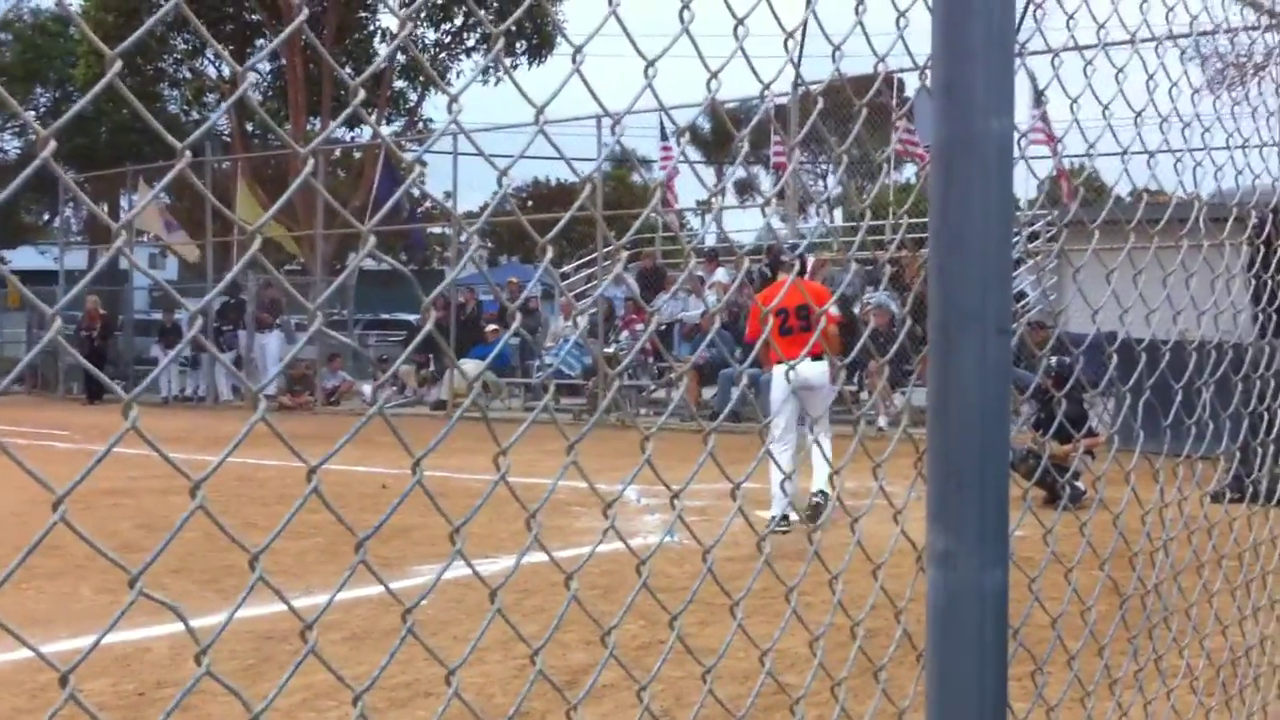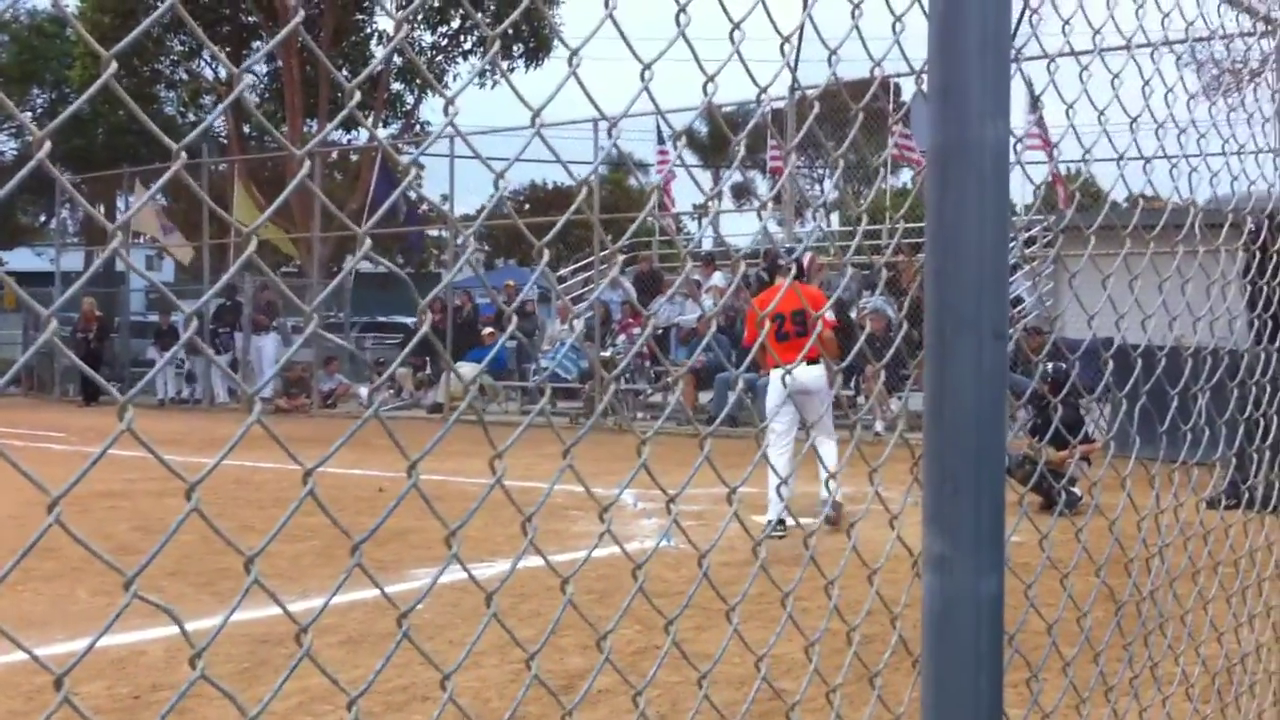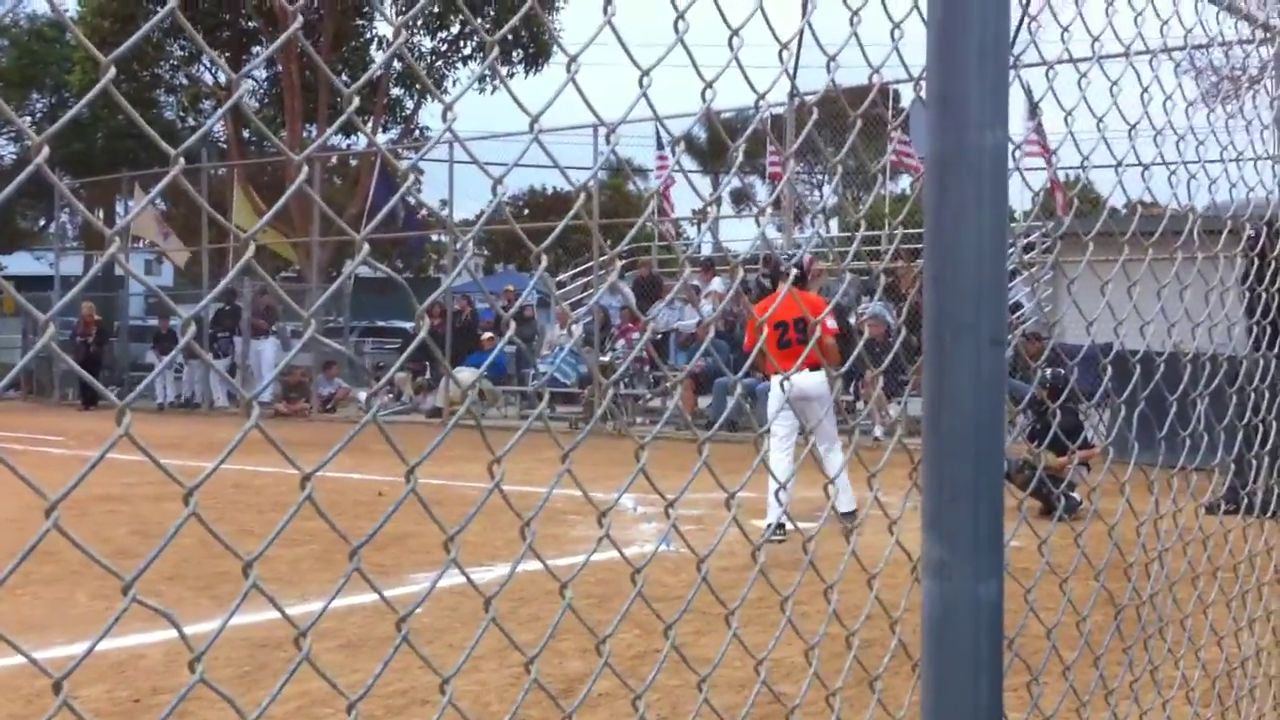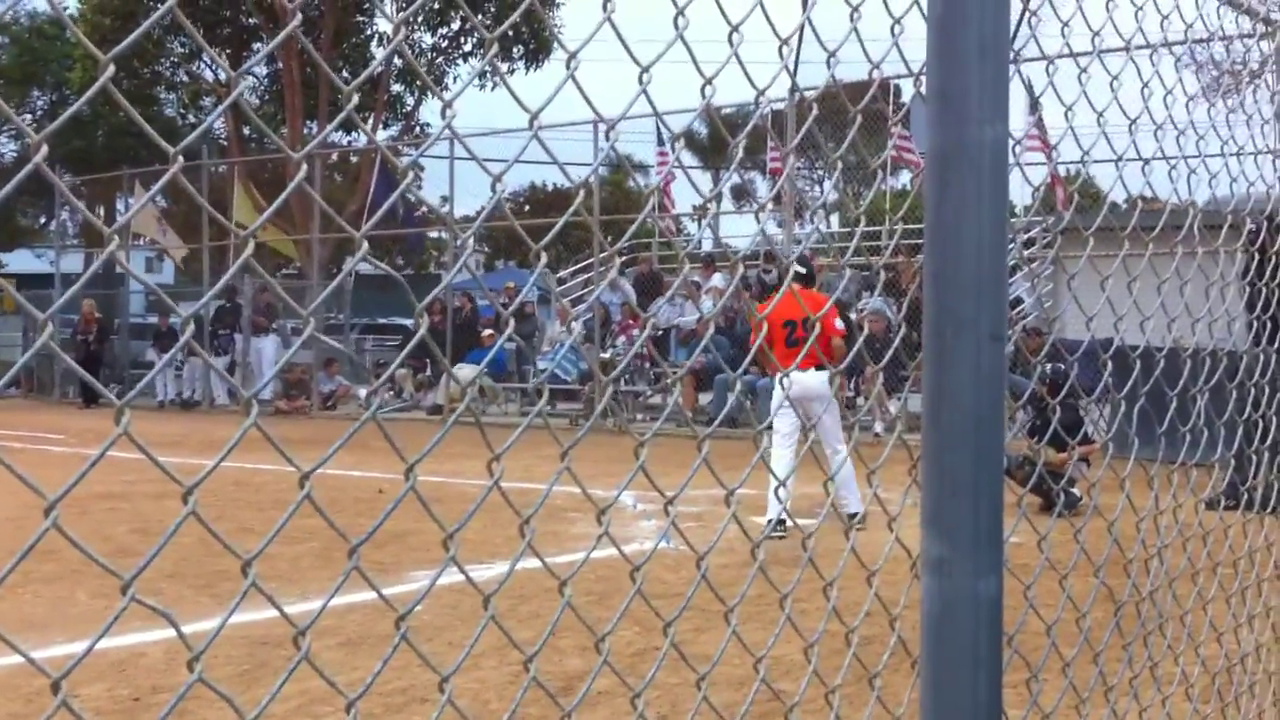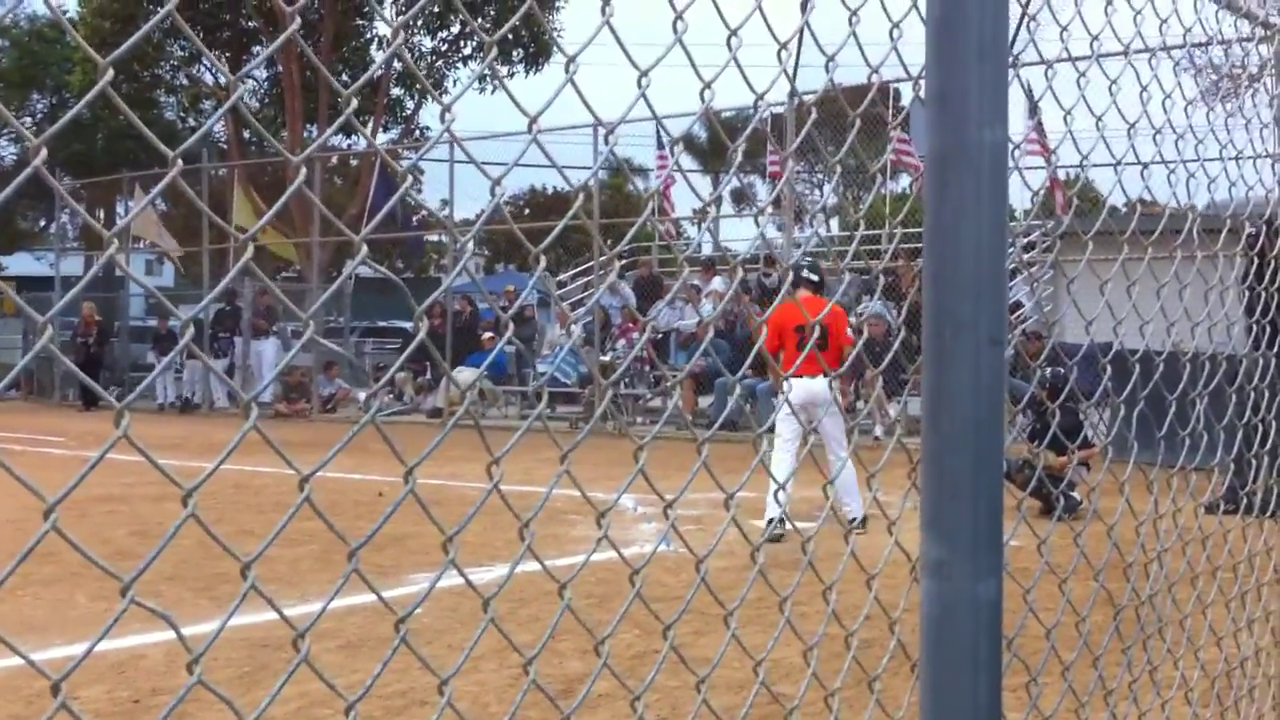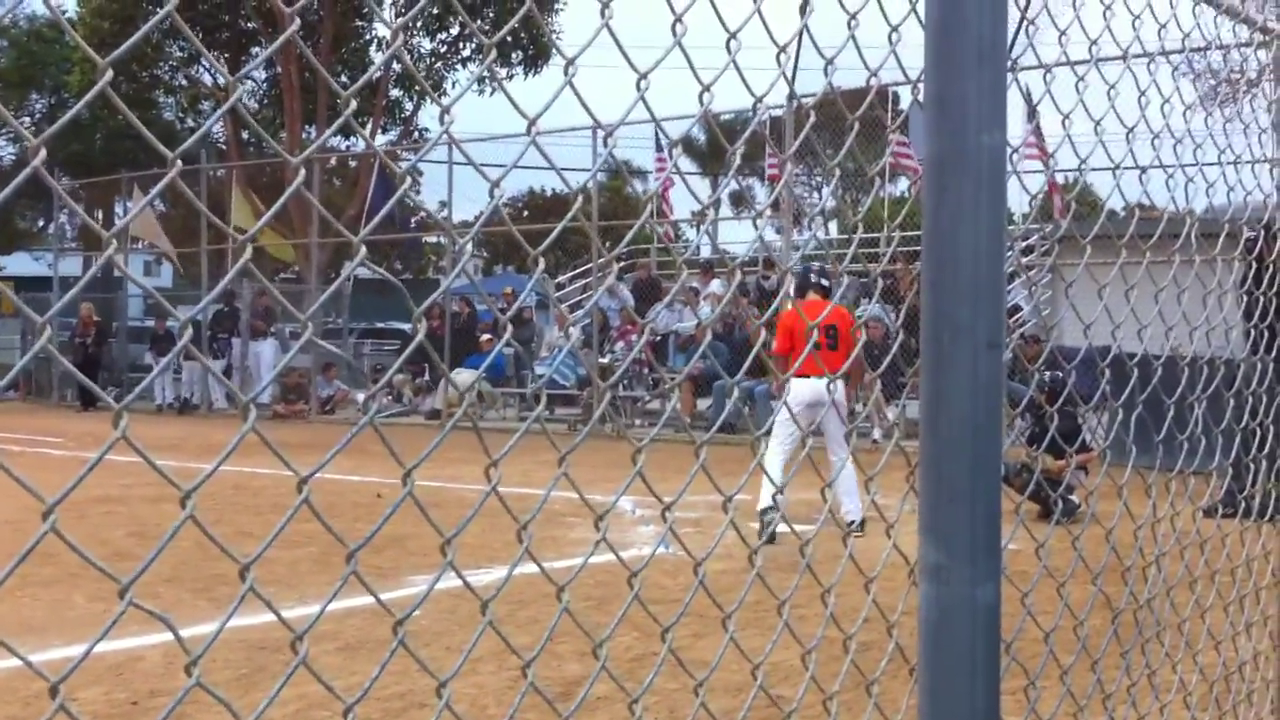
dt=0.1s
person 1, frame 1
left shoulder: (763, 299)
right shoulder: (818, 291)
left elbow: (758, 343)
right elbow: (831, 332)
right wrist: (835, 364)
left hip: (784, 372)
right hip: (817, 368)
left knee: (782, 443)
right knee: (821, 433)
left ankle: (779, 514)
right ankle: (820, 491)
person 1, frame 2
left shoulder: (760, 303)
right shoulder: (814, 295)
left elbow: (756, 349)
right elbow: (828, 336)
right wrist: (832, 367)
left hip: (781, 377)
right hip: (814, 372)
left knee: (779, 447)
right knee: (824, 436)
left ankle: (776, 518)
right ankle: (832, 498)
person 1, frame 3
left shoulder: (762, 310)
right shoulder: (816, 302)
left elbow: (758, 354)
right elbow: (829, 344)
left hip: (783, 382)
right hip: (815, 378)
left knee: (779, 452)
right knee: (830, 445)
left ankle: (776, 523)
right ankle: (846, 510)
person 1, frame 4
left shoulder: (768, 308)
right shoulder: (823, 302)
left elbow: (762, 352)
right elbow: (838, 345)
left hip: (787, 381)
right hip: (819, 379)
left knee: (782, 449)
right knee: (836, 447)
left ankle: (777, 519)
right ankle: (853, 510)
person 1, frame 5
left shoulder: (780, 313)
right shoulder: (835, 311)
left elbow: (771, 357)
right elbow: (849, 353)
left wrist: (779, 380)
left hip: (795, 386)
right hip: (827, 386)
left knee: (784, 453)
right knee: (839, 453)
left ankle: (776, 520)
right ankle: (855, 516)
person 1, frame 6
left shoulder: (789, 315)
right shoulder: (843, 314)
left elbow: (779, 359)
right elbow: (856, 357)
left wrist: (779, 385)
right wrist: (851, 388)
left hip: (800, 387)
right hip: (833, 387)
left knee: (776, 450)
right knee: (840, 455)
left ankle: (769, 508)
right ankle: (854, 519)
